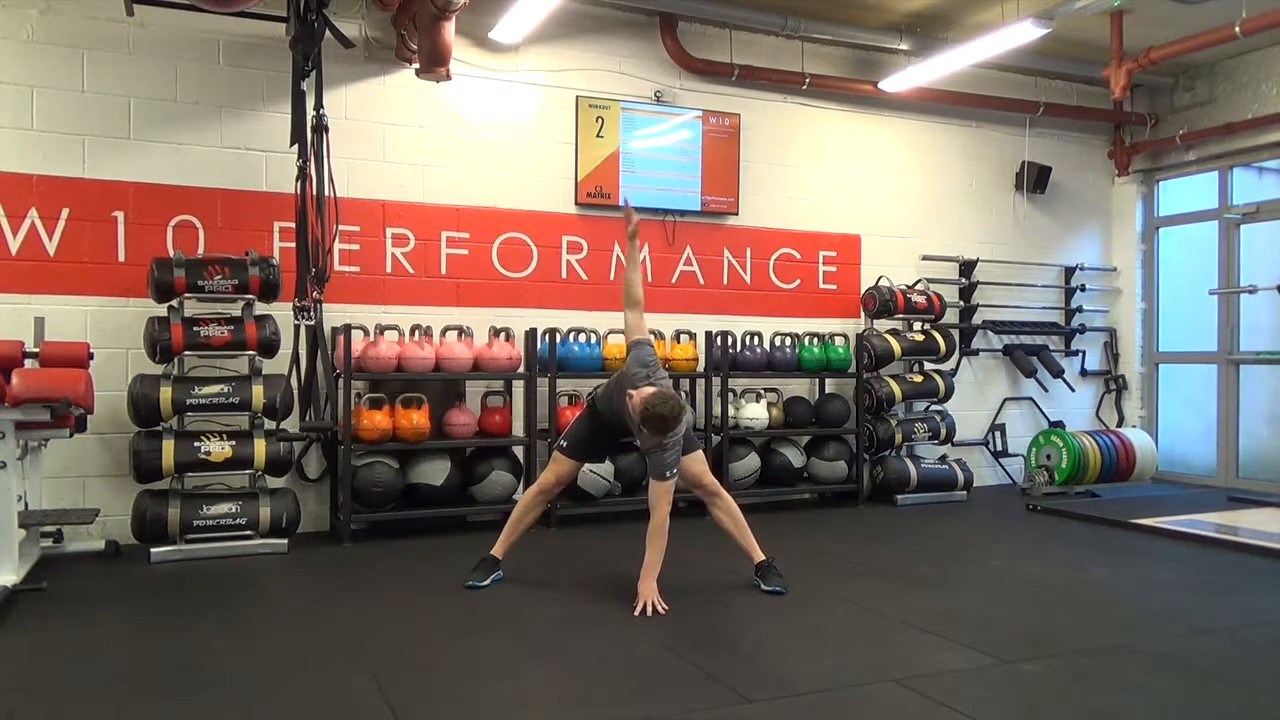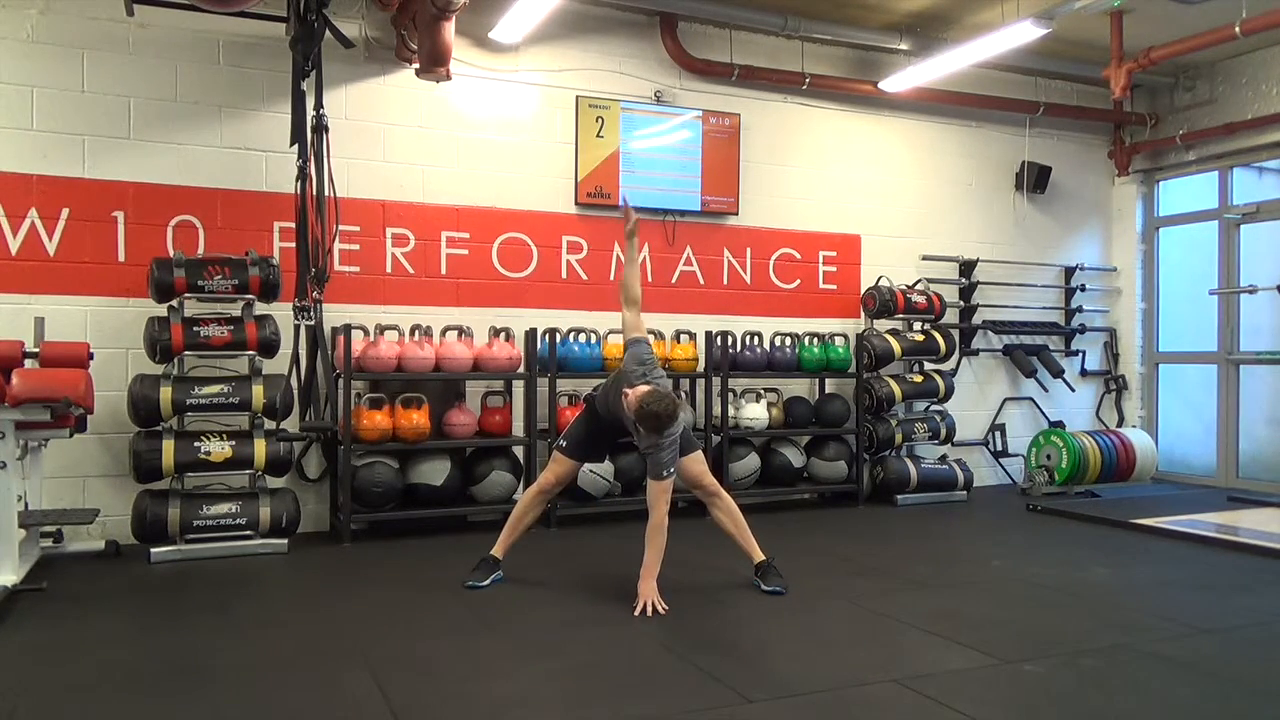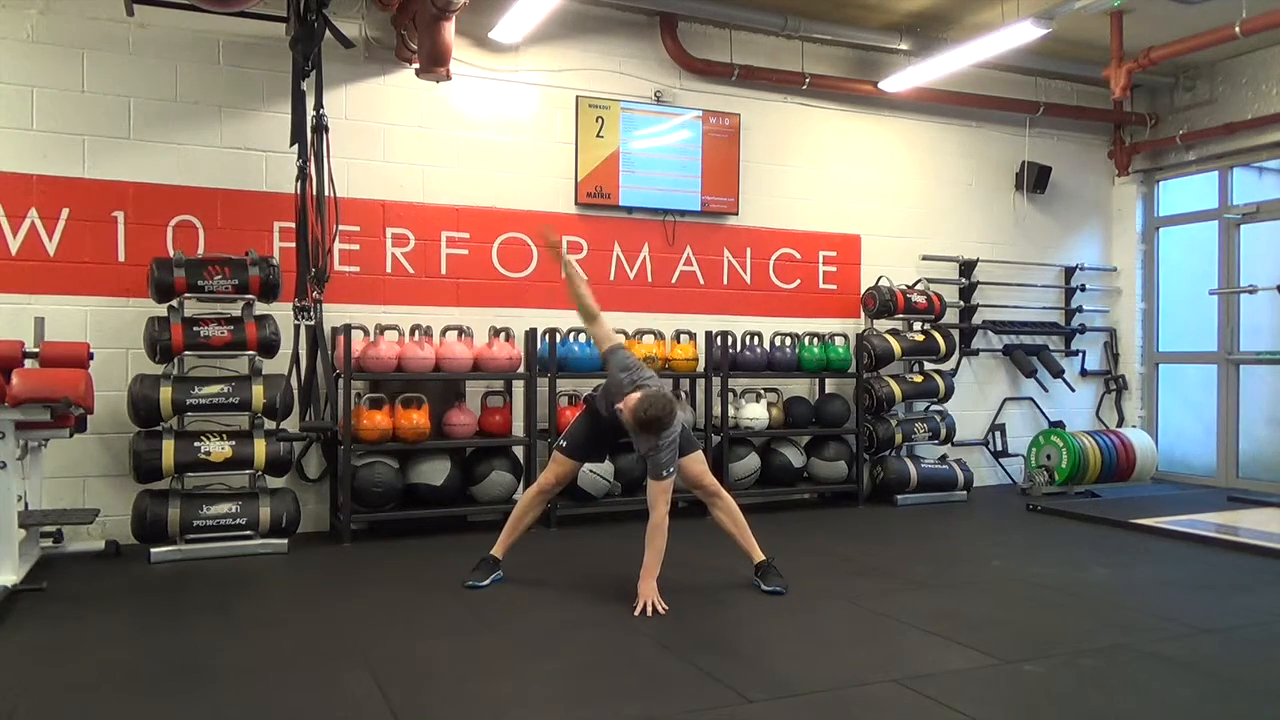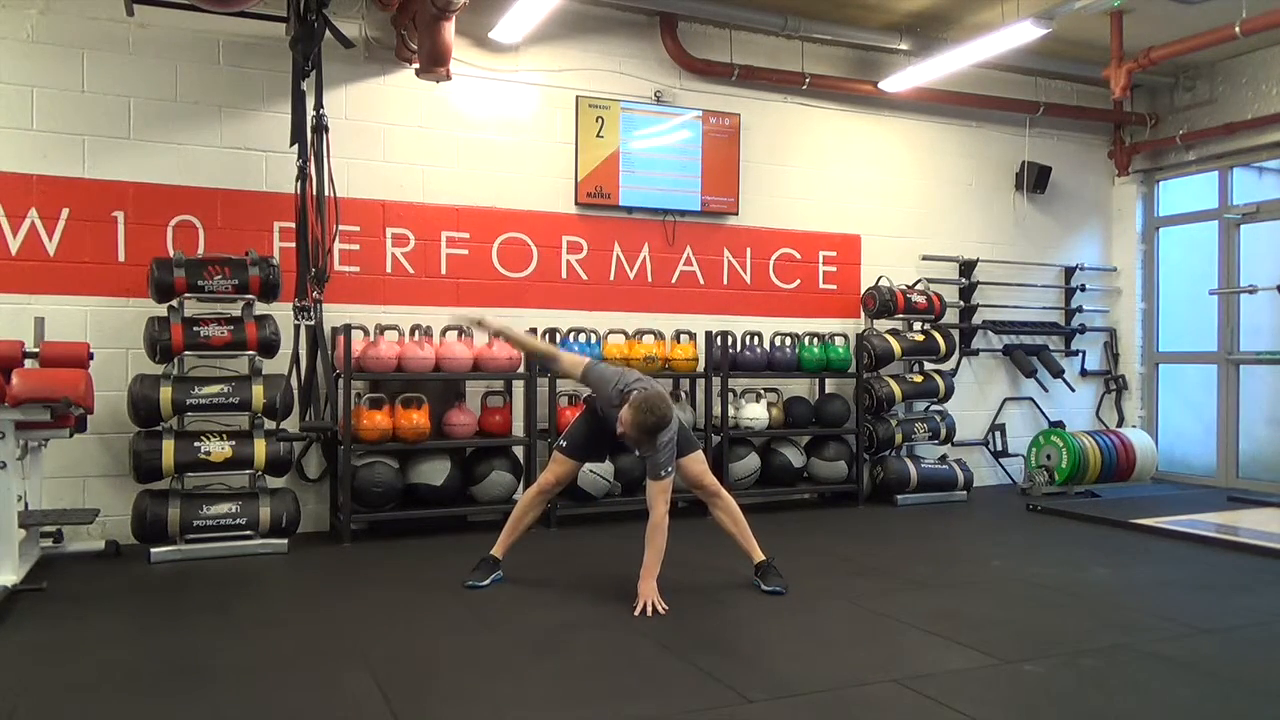
dt=0.2s
person 1, frame 1
left shoulder: (666, 442)
right shoulder: (646, 372)
left elbow: (660, 512)
right elbow: (633, 307)
left wrist: (648, 582)
right wrist: (632, 242)
left hip: (656, 422)
right hip: (603, 411)
left knee: (709, 488)
right knee: (549, 483)
left ankle: (762, 564)
right ankle: (494, 559)
person 1, frame 2
left shoulder: (663, 440)
right shoulder: (644, 370)
left elbow: (658, 511)
right elbow: (631, 305)
left wrist: (648, 581)
right wrist: (632, 241)
left hip: (654, 424)
right hip: (601, 410)
left knee: (708, 488)
right knee: (549, 483)
left ankle: (762, 565)
right ankle: (494, 559)
person 1, frame 3
left shoulder: (663, 441)
right shoulder: (630, 376)
left elbow: (658, 511)
right elbow: (593, 318)
left wrist: (648, 580)
right wrist: (563, 258)
left hip: (654, 425)
right hip: (600, 411)
left knee: (709, 488)
right knee: (548, 483)
left ankle: (762, 564)
right ankle: (494, 560)
person 1, frame 4
left shoulder: (663, 439)
right shoulder: (615, 386)
left elbow: (659, 510)
right elbow: (556, 357)
left wrist: (648, 579)
right wrist: (502, 330)
left hip: (656, 426)
right hip: (601, 412)
left knee: (709, 487)
right knee: (548, 483)
left ankle: (762, 564)
right ankle: (494, 559)
